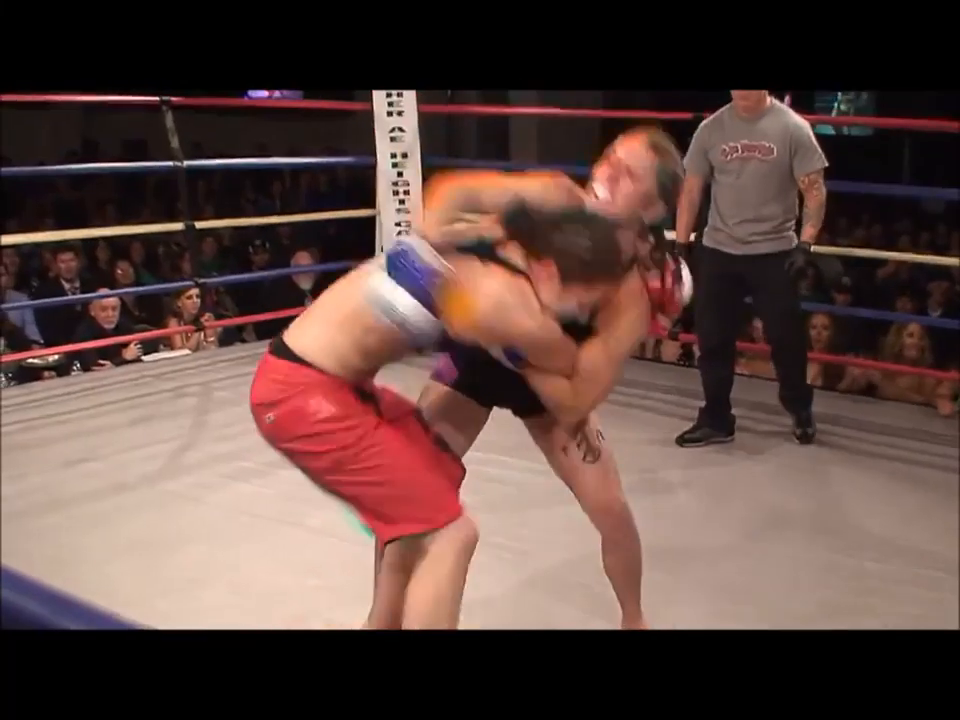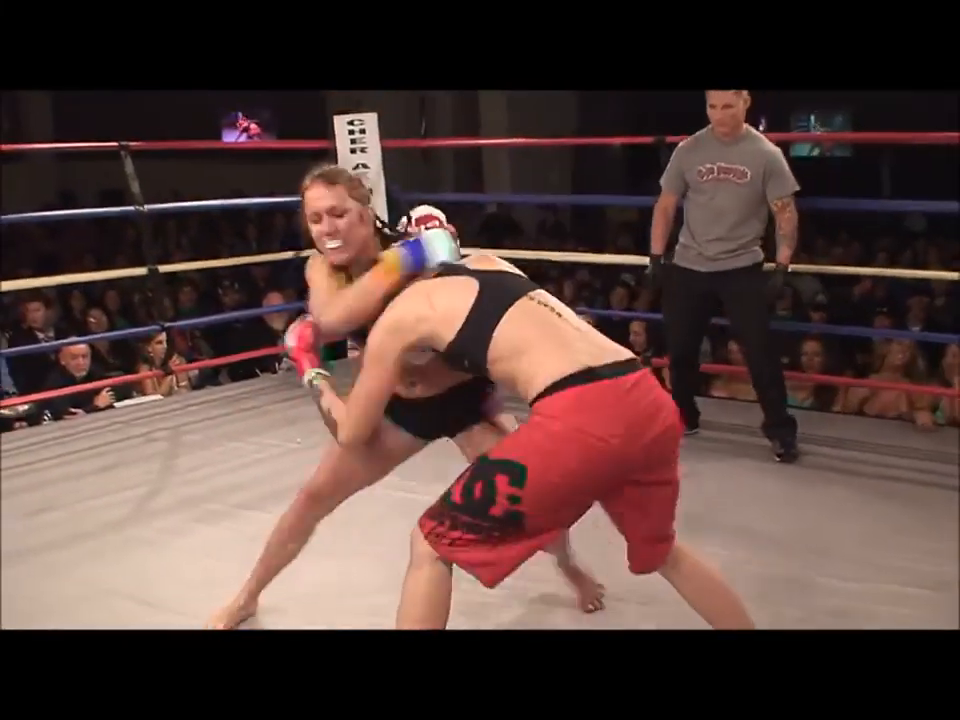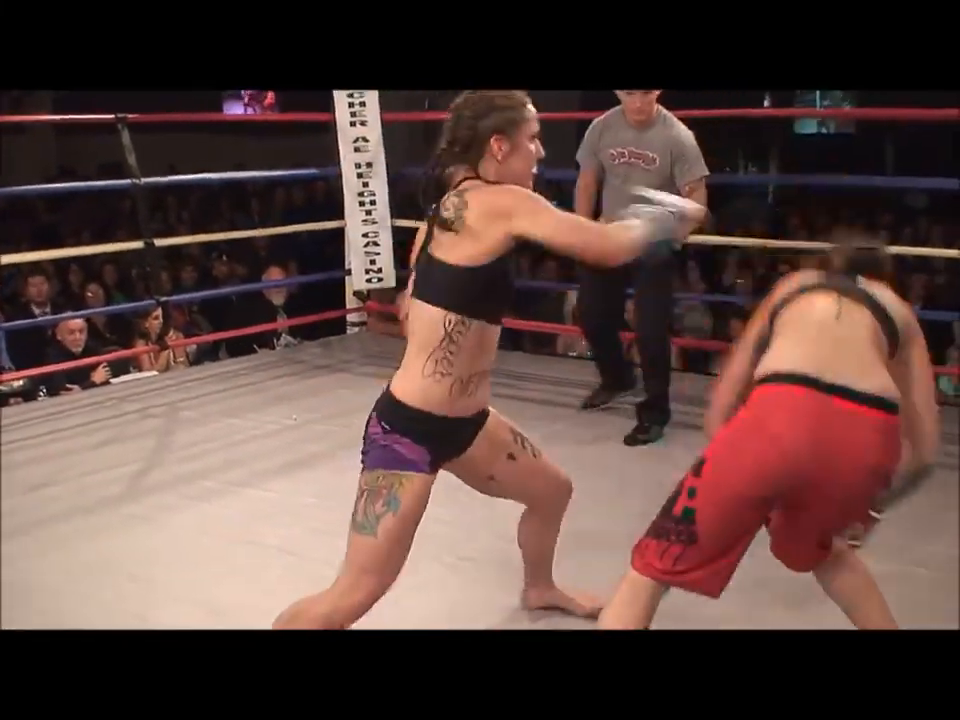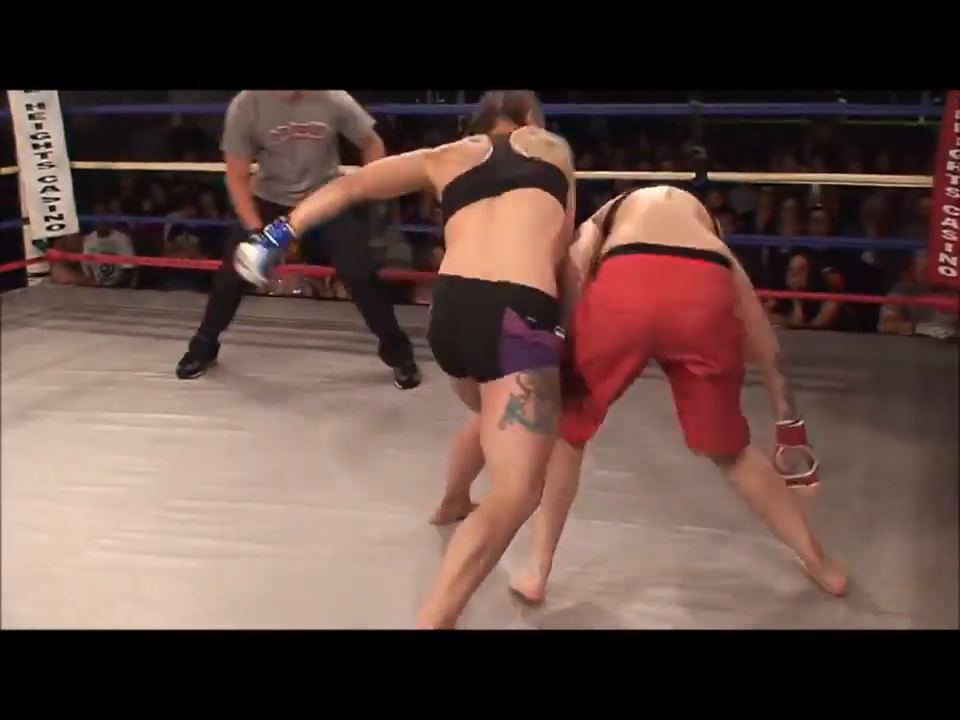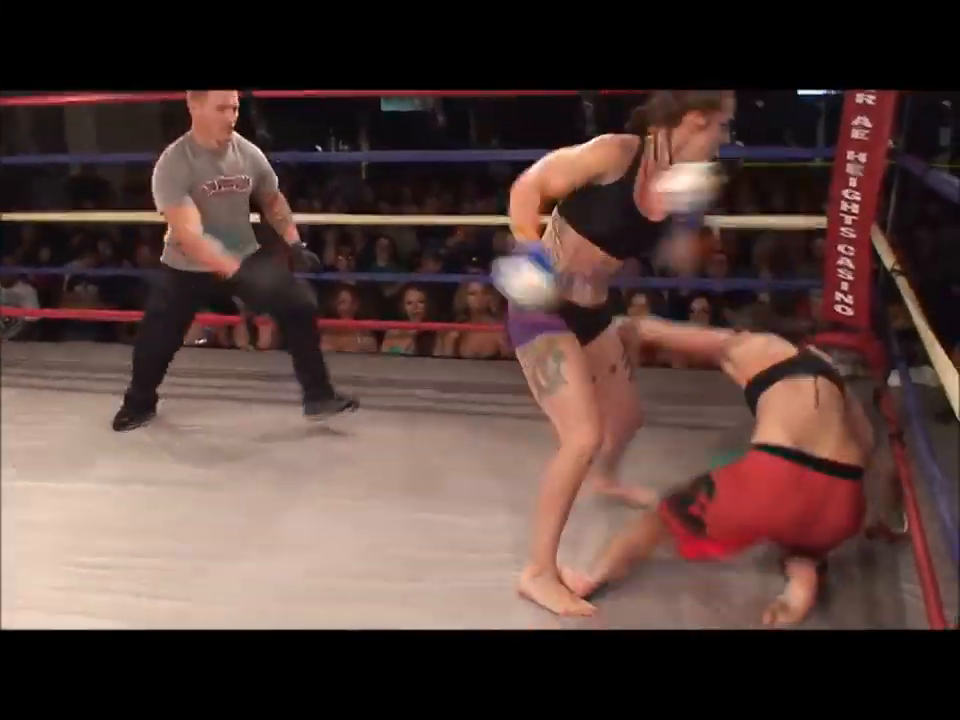
dt=1s
person 1, frame 1
left shoulder: (636, 290)
right shoulder: (559, 201)
left elbow: (571, 408)
right elbow: (449, 190)
left hip: (544, 379)
right hip: (474, 358)
left knee: (611, 513)
left ankle: (634, 620)
person 1, frame 2
right shoulder: (322, 263)
right elbow: (334, 320)
left hip: (462, 396)
right hip: (404, 406)
right knee: (315, 496)
left ankle: (570, 564)
right ankle: (247, 597)
person 1, frame 3
left shoulder: (456, 205)
right shoulder: (499, 203)
right elbow: (612, 247)
right wrist: (665, 217)
left hip: (462, 421)
right hip: (405, 432)
left knee: (552, 492)
right knee: (355, 594)
left ankle: (539, 590)
person 1, frame 4
left shoulder: (449, 157)
right shoulder: (553, 147)
left elbow: (354, 184)
right elbow: (559, 251)
left wrist: (279, 233)
left hip: (457, 313)
right hip: (520, 315)
left knee: (496, 415)
right knee: (517, 497)
left ankle: (453, 509)
right ankle: (430, 626)
person 1, frame 5
right shoulder: (616, 153)
left elbow: (683, 262)
right elbow: (526, 189)
right wrist: (532, 255)
left hip: (591, 314)
right hip: (539, 311)
left knee: (628, 409)
right knee: (584, 438)
left ankle: (604, 477)
right ankle: (538, 572)
person 2, frame 1
right shoulder: (508, 298)
right elbow: (571, 370)
left hip: (311, 375)
right hip: (297, 392)
left knee: (434, 480)
right knee: (451, 534)
left ankle: (382, 625)
person 2, frame 2
left shoulder: (397, 315)
right shoulder: (488, 263)
left elbow: (352, 434)
left wrist: (320, 385)
left hip: (579, 417)
right hip: (646, 401)
left knee: (434, 548)
right knee: (658, 551)
person 2, frame 3
left shoulder: (793, 285)
right shoulder: (899, 310)
left elbow: (719, 413)
right elbow: (925, 449)
right wrist: (868, 493)
left hip: (782, 420)
right hip: (869, 438)
left knee: (647, 572)
right knee: (814, 549)
person 2, frame 4
left shoulder: (608, 216)
right elbow: (767, 348)
right wrist: (789, 427)
left hip: (626, 286)
right hip: (703, 289)
left knee: (570, 424)
right knee: (732, 450)
left ankle: (536, 571)
right ankle: (821, 565)
person 2, frame 5
left shoulder: (742, 346)
right shoulder: (823, 364)
left elbow: (653, 331)
right elbow: (869, 447)
left hip: (773, 479)
right hip: (841, 506)
left knee: (670, 515)
right knee: (799, 534)
left ankle: (591, 575)
right ankle: (804, 575)
person 3, frame 1
left shoulder: (793, 129)
right shoulder: (711, 129)
left elbow: (814, 190)
right elbow: (691, 189)
left wrist: (805, 244)
right wrist: (680, 244)
left hip: (775, 251)
right hip: (719, 250)
left knee: (786, 337)
right knee: (712, 338)
left ankle: (800, 409)
right ankle: (716, 419)
person 3, frame 2
left shoulder: (766, 154)
right shoulder: (688, 151)
left elbow: (785, 212)
right elbow: (666, 206)
left wrist: (782, 266)
right wrist: (656, 257)
left hip: (742, 268)
right hip: (688, 266)
left knee: (760, 351)
right knee: (679, 347)
left ankle: (780, 427)
right ankle: (684, 415)
person 3, frame 3
left shoulder: (677, 137)
right shoulder: (602, 128)
left elbow: (697, 194)
right elbow: (586, 182)
left wrist: (677, 235)
left hip: (656, 246)
left knee: (651, 331)
right knee: (593, 317)
left ankle: (654, 411)
right ankle: (617, 378)
person 3, frame 4
left shoulder: (331, 100)
right shoulder: (245, 107)
left elbow: (371, 144)
right elbow: (237, 177)
right wrist: (256, 231)
right hip: (269, 199)
left knee: (361, 275)
right knee: (232, 275)
left ankle: (397, 353)
right ankle: (203, 348)
person 3, frame 5
left shoulder: (250, 156)
right shoulder: (171, 168)
left elbow: (274, 201)
right elbow: (188, 236)
left wrist: (296, 245)
right wrist: (239, 273)
left hip: (244, 256)
right hip: (185, 268)
left knee: (299, 306)
right knee: (154, 342)
left ankle: (317, 396)
right ankle: (140, 402)
